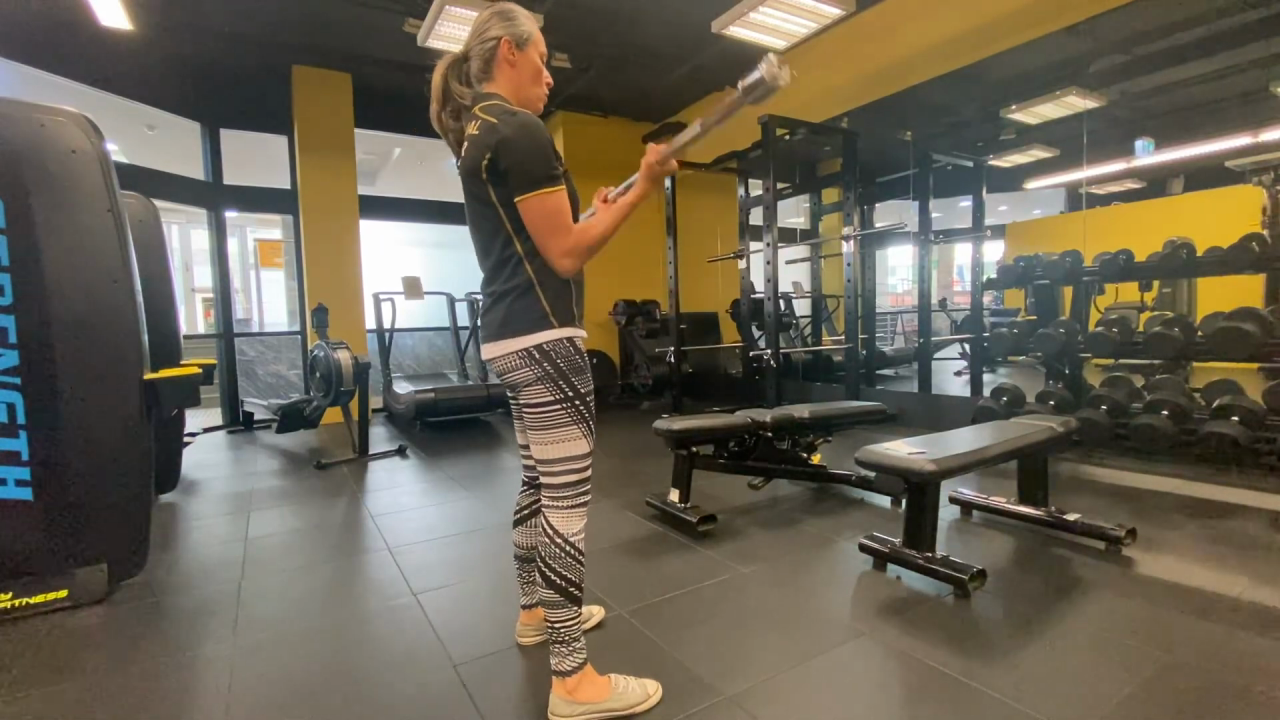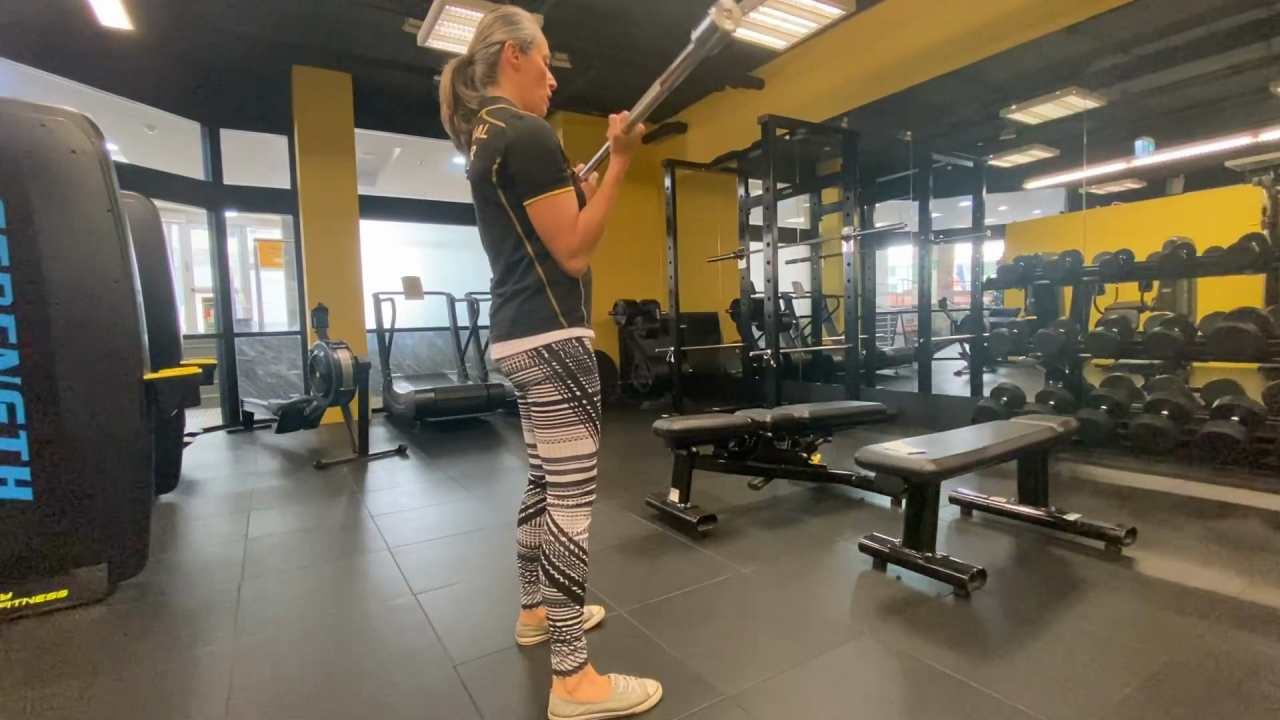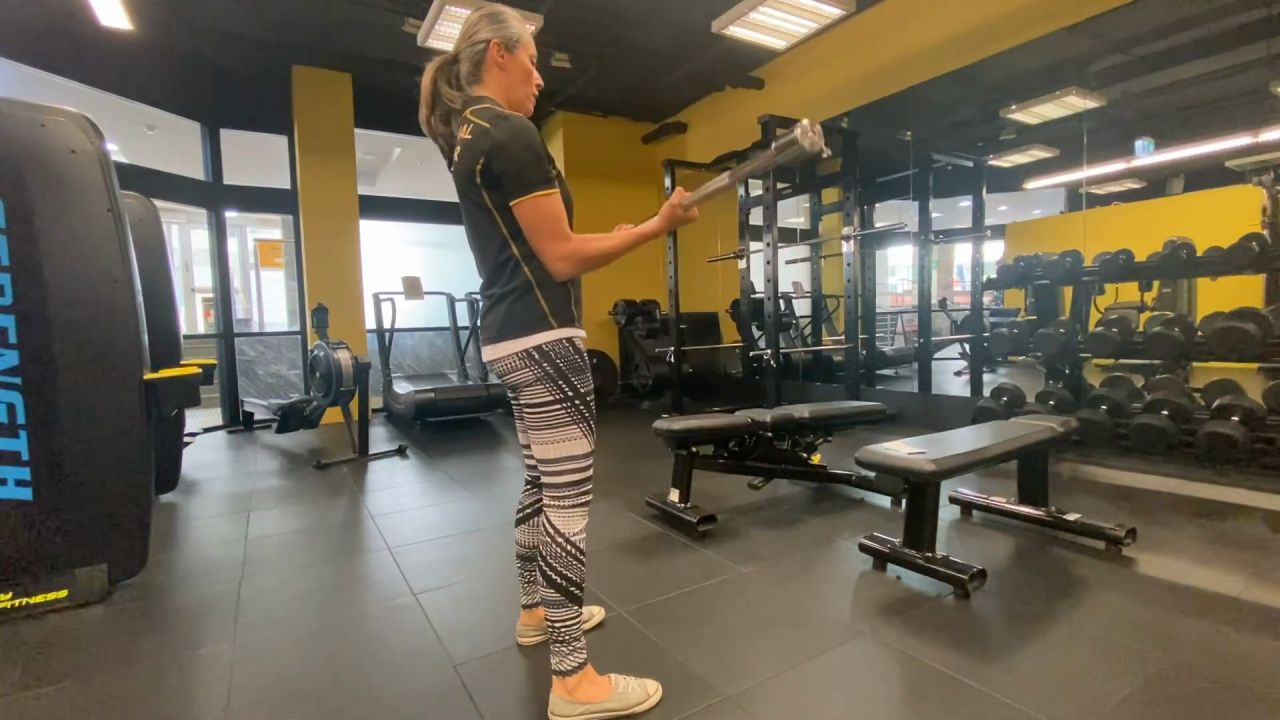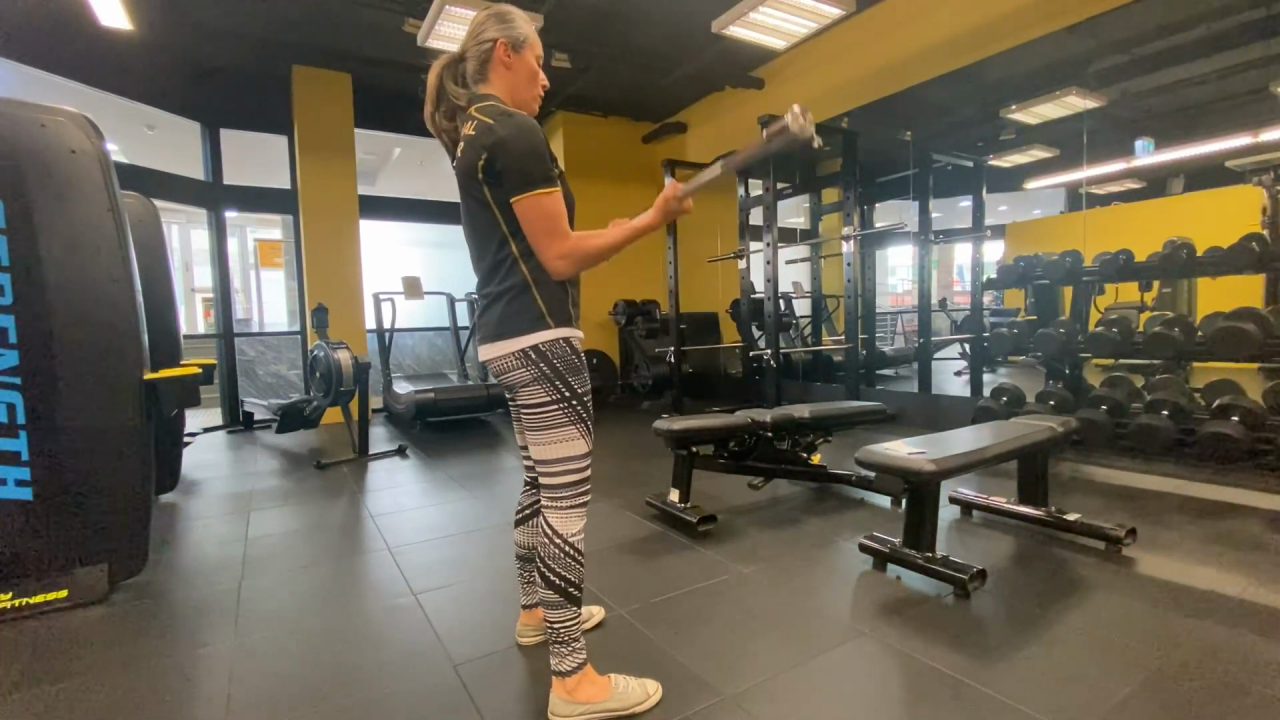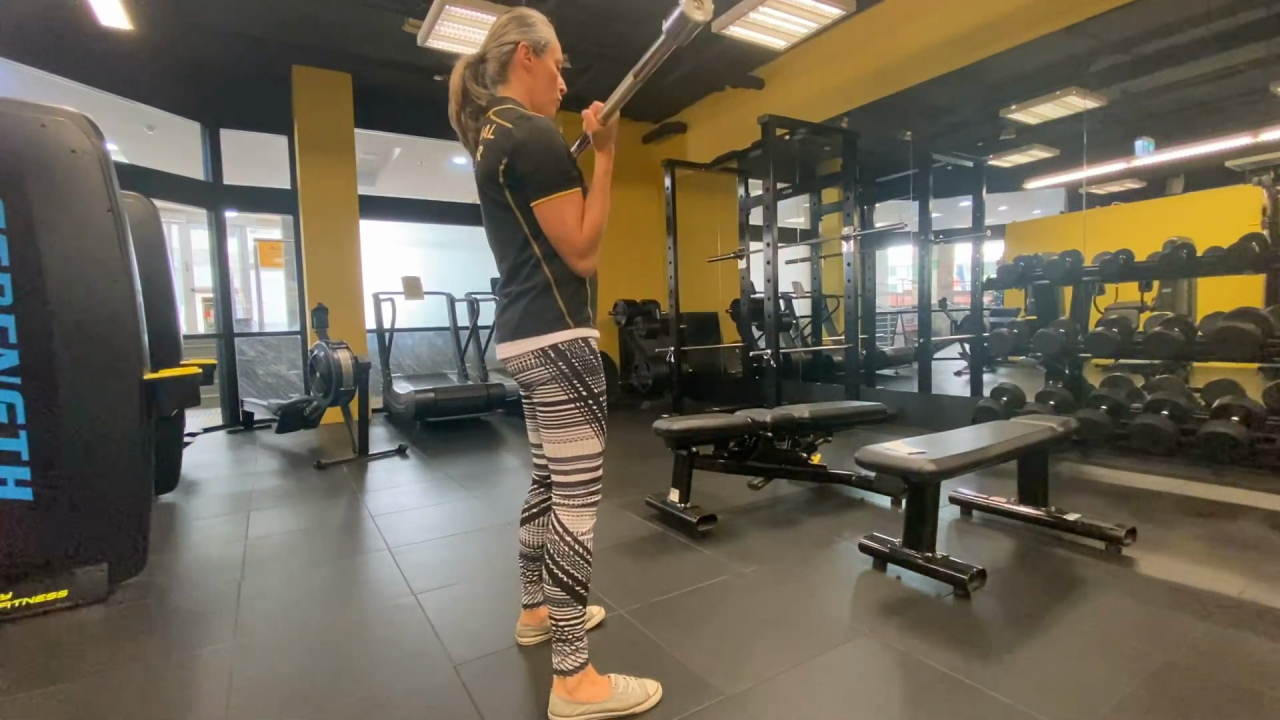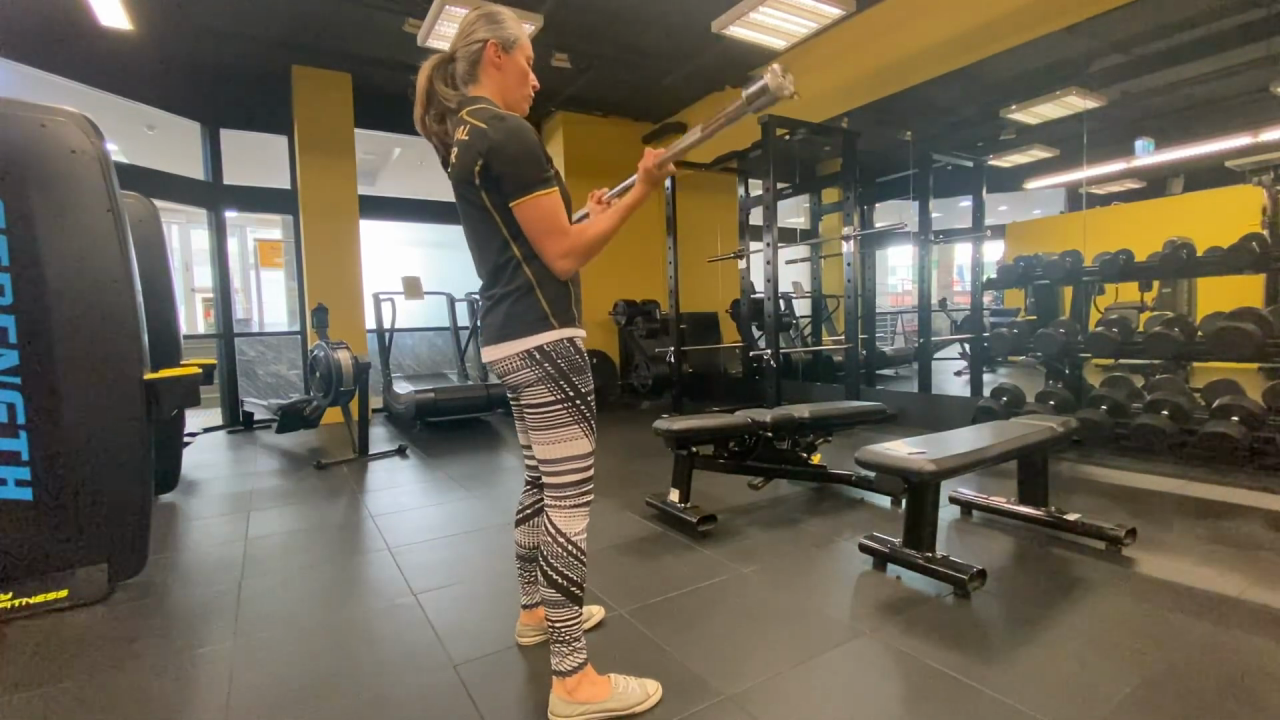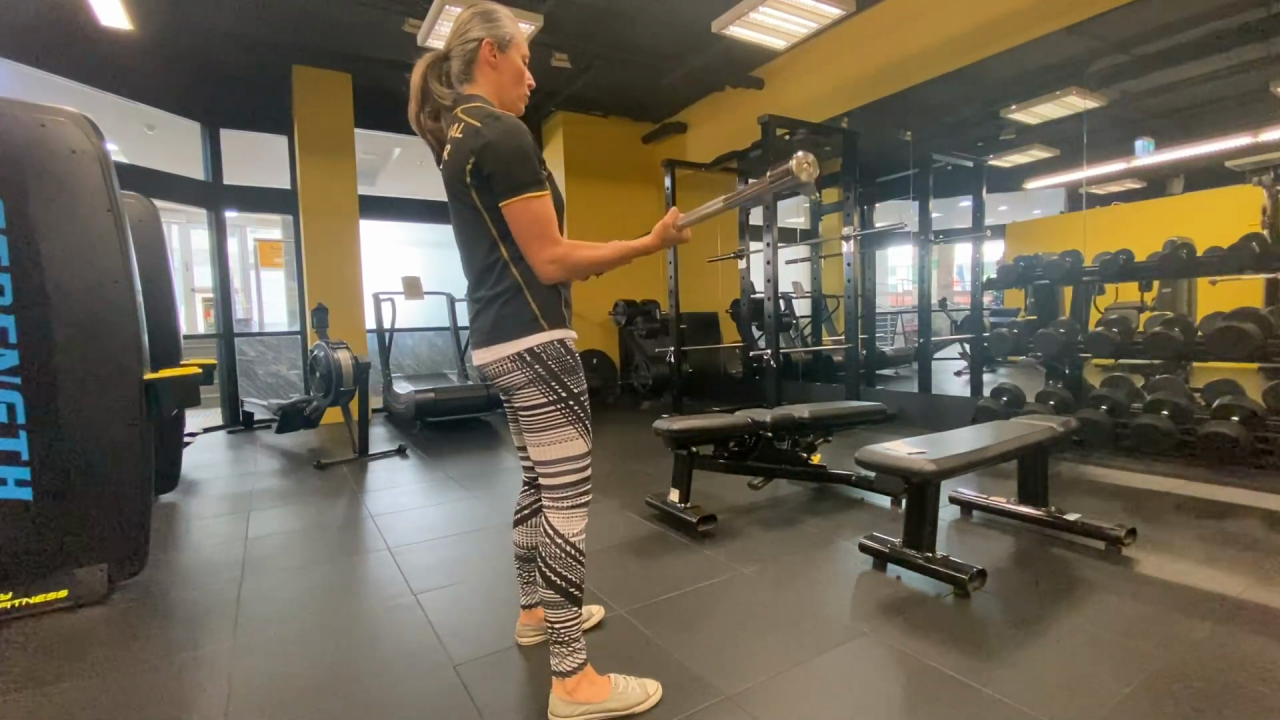
dt=0.4s
person 1, frame 1
left shoulder: (477, 133)
right shoulder: (520, 131)
right elbow: (563, 255)
left wrist: (584, 210)
right wrist: (639, 191)
left hip: (509, 333)
right hip: (542, 337)
left knee: (538, 480)
right knee: (567, 497)
left ankle: (534, 609)
person 1, frame 2
left shoulder: (485, 136)
right shoulder: (527, 134)
right elbow: (574, 254)
left wrist: (579, 195)
right wrist: (620, 164)
left hip: (518, 333)
right hip: (550, 336)
left knee: (544, 479)
right knee: (572, 496)
left ankle: (535, 608)
person 1, frame 3
left shoulder: (469, 136)
right shoulder: (512, 135)
right elbow: (560, 257)
left wrist: (607, 242)
right wrist: (655, 226)
left hip: (509, 334)
right hip: (542, 338)
left knee: (541, 482)
right knee: (567, 497)
left ankle: (535, 610)
person 1, frame 4
left shoulder: (472, 135)
right shoulder: (516, 132)
right elbow: (558, 258)
left wrist: (587, 233)
right wrist: (650, 220)
left hip: (506, 335)
right hip: (539, 338)
left knee: (540, 481)
right knee: (566, 496)
left ankle: (535, 611)
person 1, frame 5
left shoulder: (492, 135)
right shoulder: (534, 134)
right elbow: (582, 255)
left wrist: (576, 172)
right wrist: (604, 160)
left hip: (524, 334)
right hip: (556, 337)
left knee: (548, 479)
right knee: (577, 496)
left ankle: (537, 609)
person 1, frame 6
left shoulder: (464, 136)
right shoulder: (508, 135)
right elbow: (562, 255)
left wrist: (588, 215)
right wrist: (638, 192)
left hip: (508, 335)
right hip: (542, 338)
left knee: (542, 480)
right knee: (569, 496)
left ankle: (535, 609)
person 1, frame 7
left shoulder: (459, 136)
right shoulder: (503, 135)
right elbow: (550, 262)
left wrist: (596, 250)
right wrist: (646, 243)
left hip: (499, 337)
right hip: (532, 339)
left knee: (539, 483)
right knee: (567, 498)
left ankle: (535, 611)
